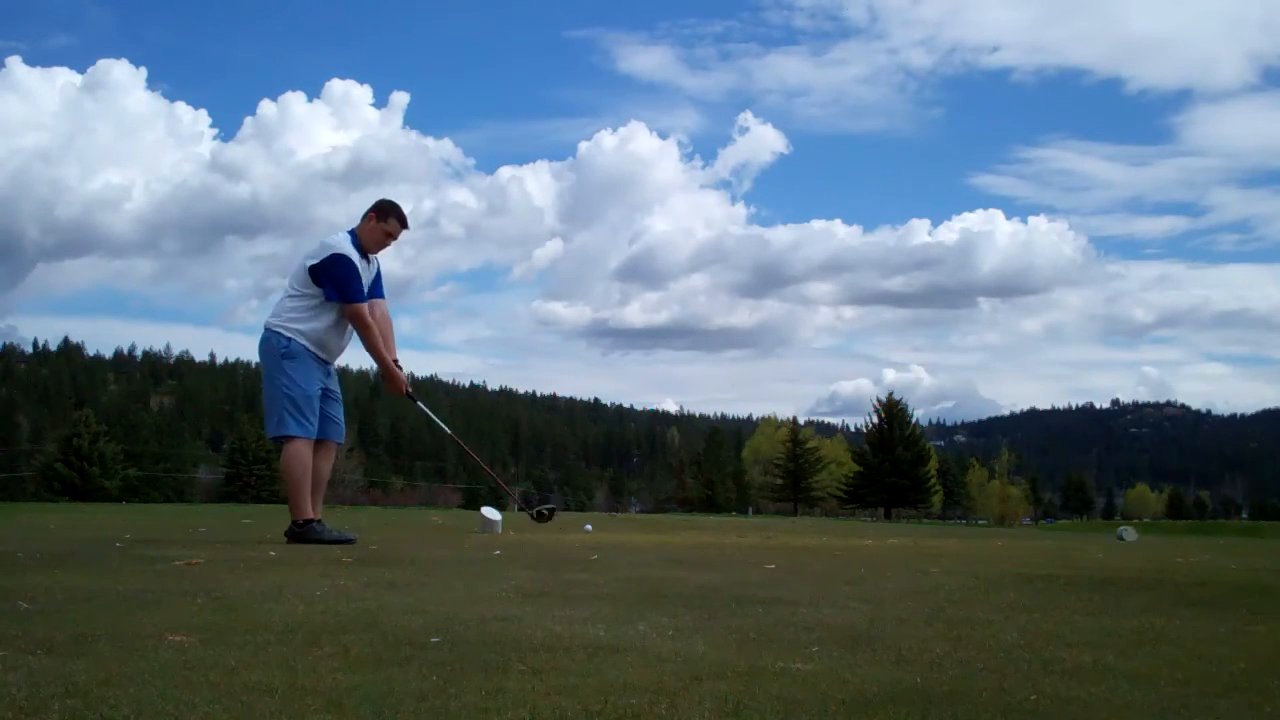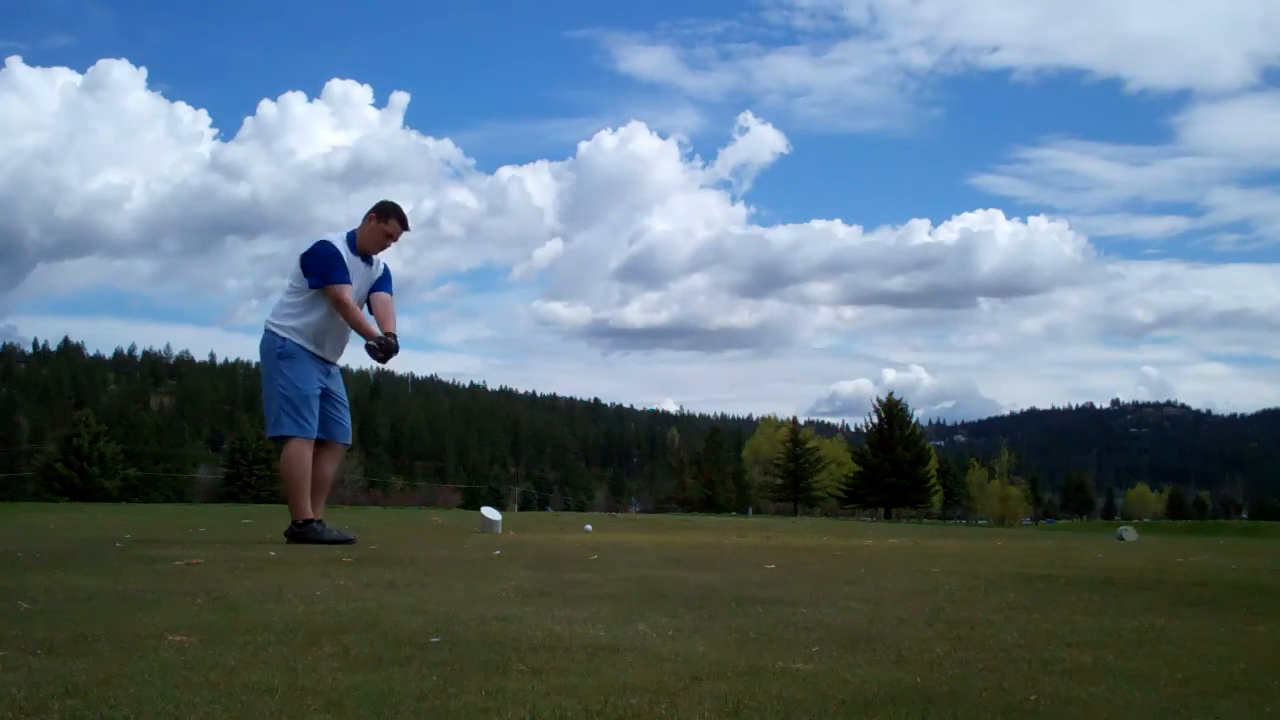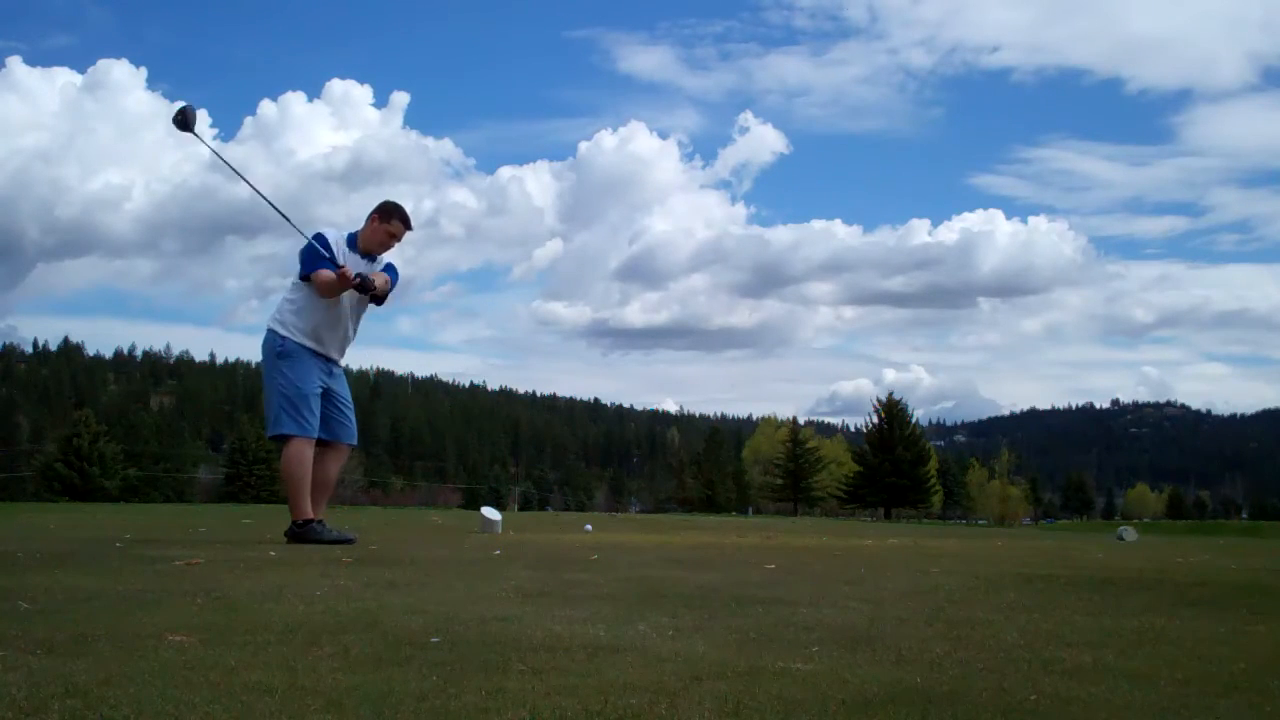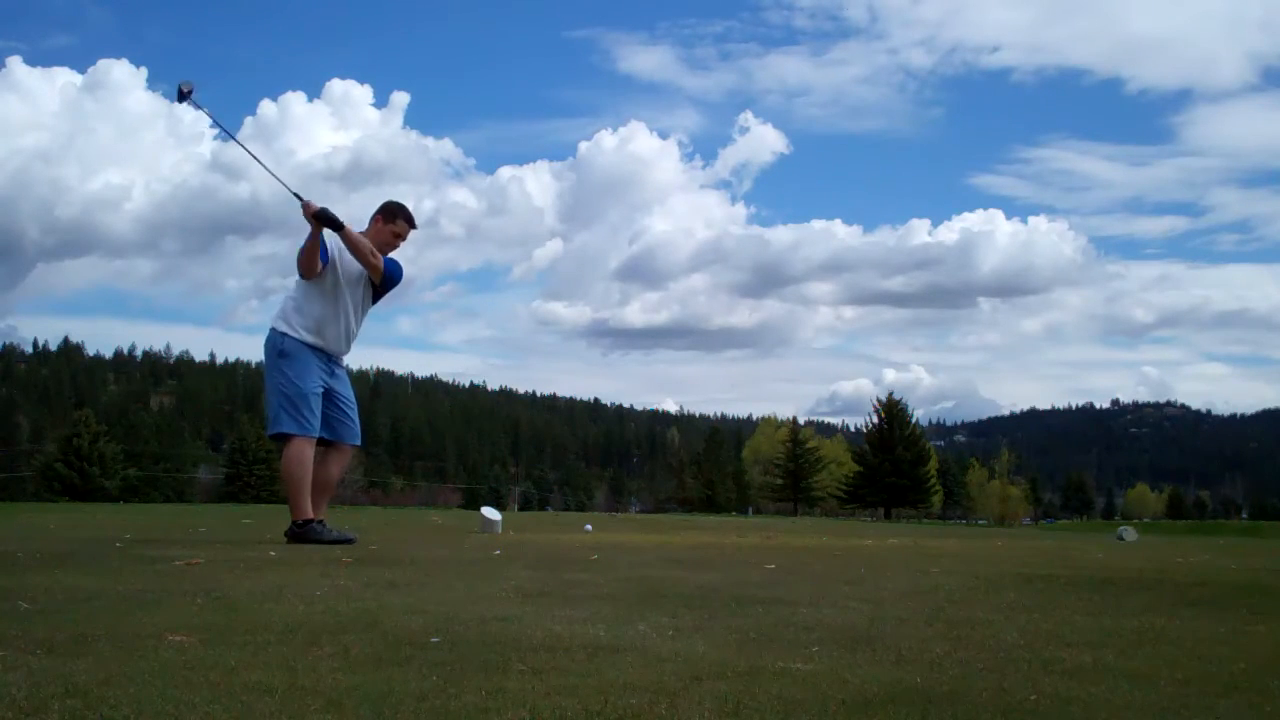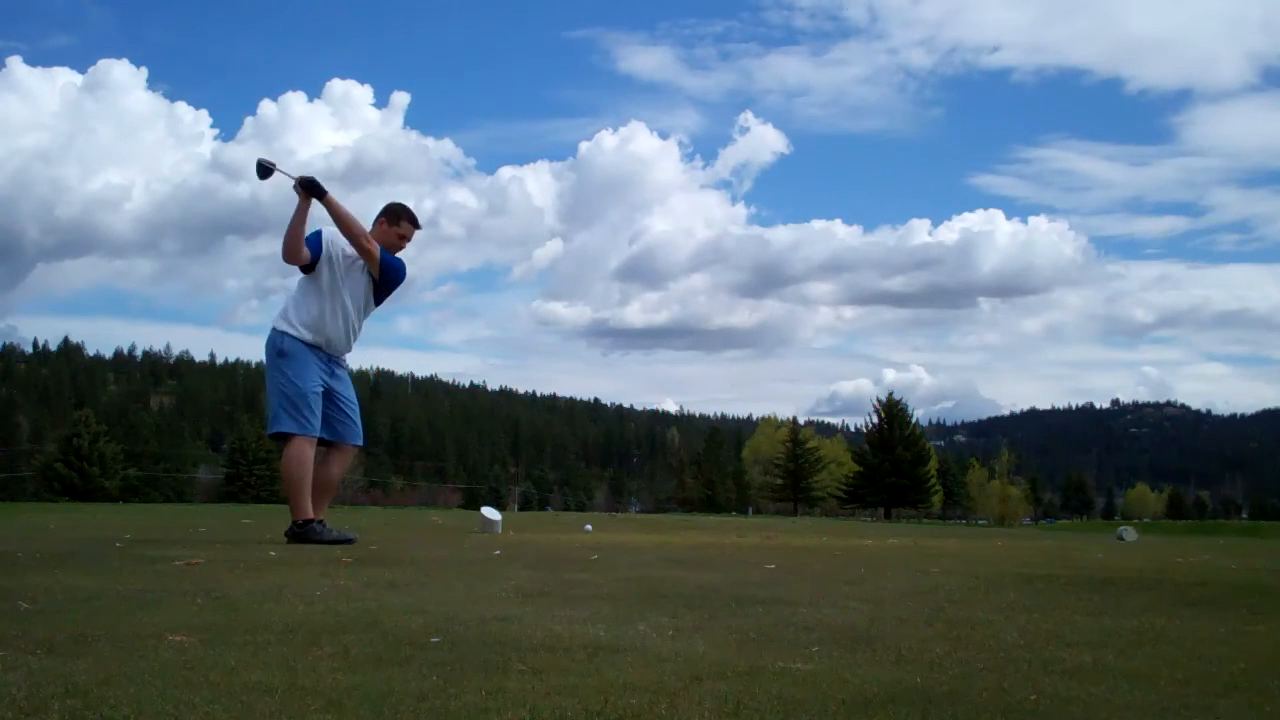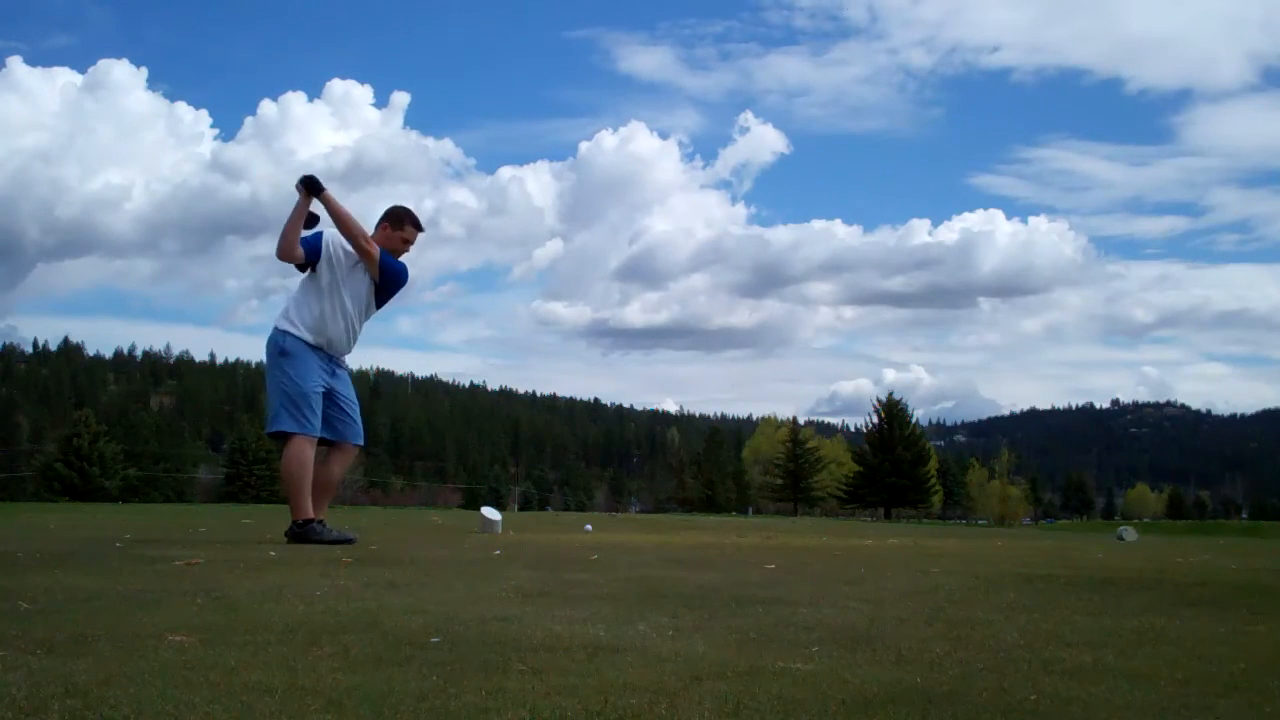
dt=0.1s
person 1, frame 1
left shoulder: (370, 264)
right shoulder: (339, 255)
left elbow: (379, 313)
right elbow: (359, 320)
left wrist: (392, 360)
right wrist: (388, 369)
left hip: (316, 357)
right hip: (290, 347)
left knee: (327, 439)
right knee: (300, 434)
left ankle: (310, 521)
right ankle: (303, 523)
person 1, frame 2
left shoulder: (380, 269)
right shoulder: (329, 248)
left elbow: (383, 302)
right elbow: (342, 301)
left wrist: (388, 335)
right wrist: (371, 336)
left hip: (325, 360)
right hip: (291, 348)
left knee: (335, 441)
right knee: (300, 435)
left ankle: (312, 521)
right ankle: (303, 522)
person 1, frame 3
left shoulder: (385, 268)
right shoulder: (324, 242)
left elbow: (379, 288)
right elbow: (323, 285)
left wrist: (360, 280)
right wrist: (341, 280)
left hip: (329, 360)
right hip: (292, 347)
left knee: (339, 441)
right knee: (301, 435)
left ankle: (313, 521)
right ankle: (302, 522)
person 1, frame 4
left shoulder: (391, 270)
right shoulder: (327, 243)
left elbow: (369, 261)
right elbow: (308, 268)
left wrist: (339, 226)
right wrist: (317, 227)
left hip: (332, 361)
right hip: (294, 348)
left knee: (344, 443)
right knee: (303, 435)
left ankle: (312, 522)
right ankle: (303, 524)
person 1, frame 5
left shoulder: (393, 268)
right shoulder: (327, 240)
left elbow: (366, 247)
right elbow: (292, 255)
left wrist: (325, 197)
right wrist: (304, 203)
left hip: (333, 360)
right hip: (294, 345)
left knee: (346, 442)
right knee: (302, 434)
left ankle: (313, 519)
right ankle: (303, 523)
person 1, frame 6
left shoulder: (396, 273)
right shoulder: (328, 242)
left elbow: (361, 244)
right elbow: (286, 252)
left wrist: (324, 195)
right wrist: (303, 203)
left hip: (330, 360)
right hip: (294, 345)
left knee: (347, 443)
right knee: (303, 433)
left ankle: (312, 518)
right ankle: (303, 522)
